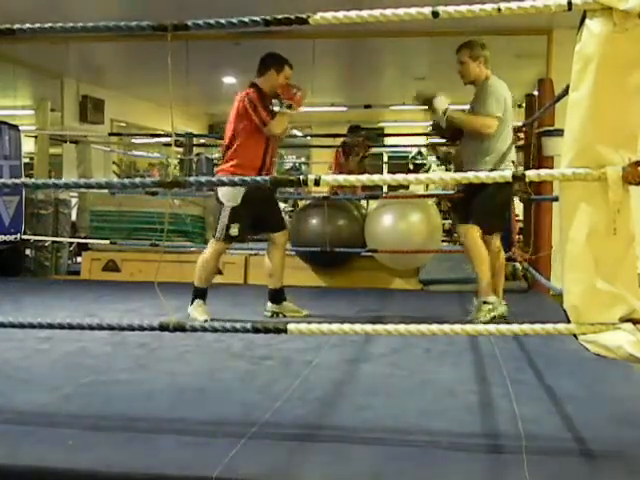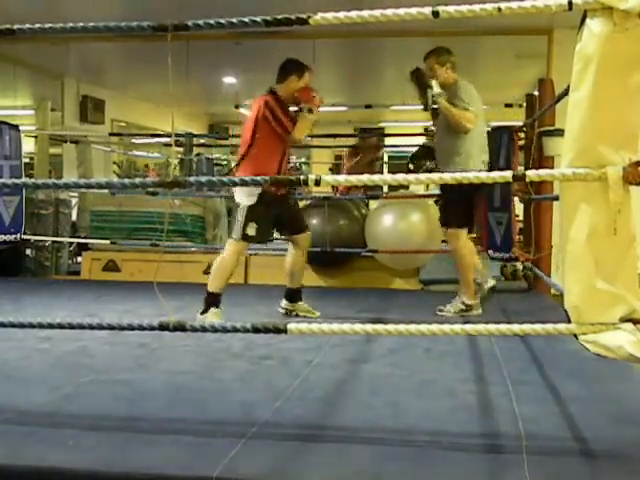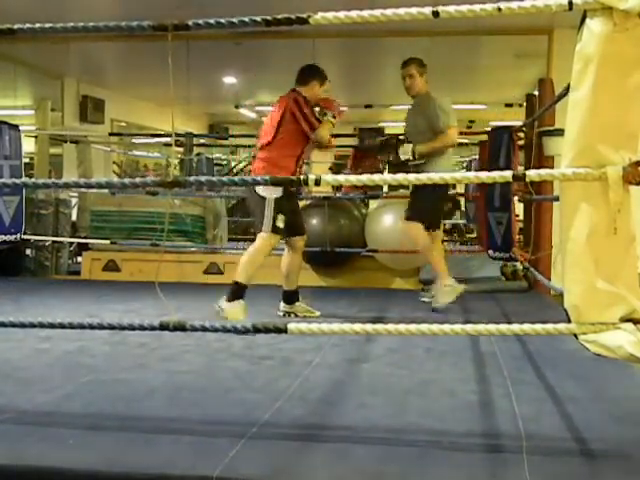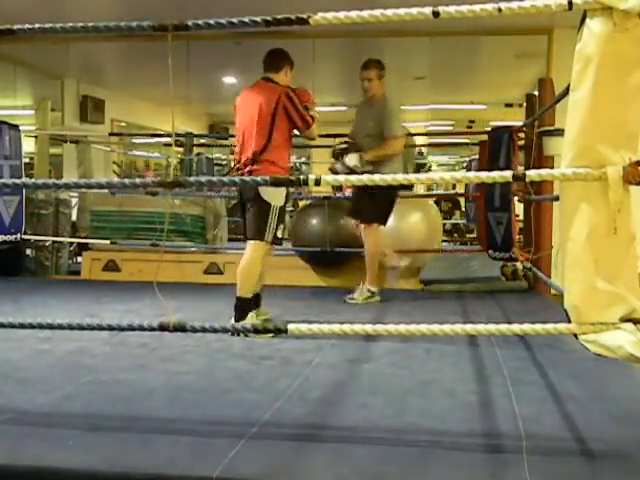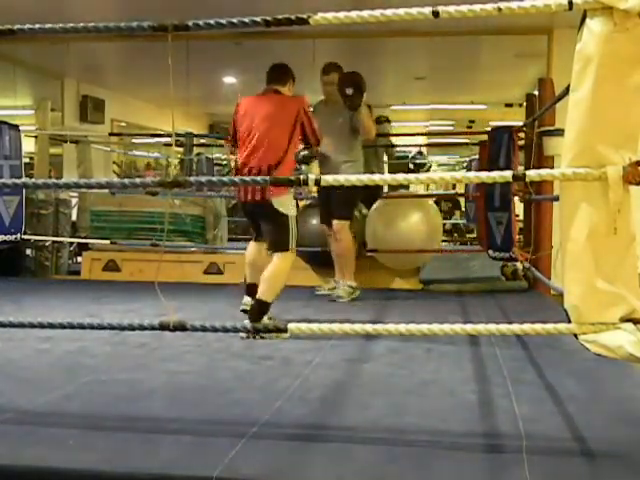
dt=0.5s
person 1, frame 1
left shoulder: (261, 100)
right shoulder: (251, 97)
left elbow: (272, 137)
right elbow: (274, 129)
left wrist: (286, 109)
right wrist: (289, 105)
left hip: (259, 184)
right hip: (238, 182)
left knee: (279, 238)
right knee: (221, 243)
left ankle: (276, 302)
right ankle: (197, 301)
person 1, frame 2
left shoulder: (278, 105)
right shoulder: (270, 103)
right elbow: (297, 135)
left wrist: (305, 109)
right wrist: (309, 108)
left hip: (277, 189)
right hip: (255, 187)
left knee: (302, 238)
right knee: (237, 245)
left ankle: (292, 300)
right ankle: (209, 309)
person 1, frame 3
left shoulder: (290, 103)
right shoulder: (297, 103)
right elbow: (321, 135)
right wrist: (331, 114)
left hip: (282, 182)
right hip: (271, 179)
left knee: (297, 241)
right knee: (267, 238)
left ankle: (290, 301)
right ankle: (234, 299)
person 1, frame 4
left shoulder: (244, 96)
right shoulder: (284, 93)
right elbow: (311, 132)
right wrist: (308, 106)
left hip: (245, 177)
right hip: (268, 178)
left knee: (259, 245)
right knee: (258, 246)
left ankle: (253, 307)
right ankle: (241, 316)
person 1, frame 5
left shoulder: (244, 104)
right shoulder: (296, 107)
left elbow: (233, 144)
right elbow: (317, 145)
left hip: (245, 188)
right hip: (275, 190)
left knee: (260, 238)
right knee: (283, 256)
left ankle: (251, 297)
right ankle: (257, 319)
person 2, frame 1
left shoulder: (493, 88)
right shoulder: (484, 90)
left elbow: (487, 126)
left wrist: (450, 113)
right wrist: (459, 153)
left hip: (491, 174)
right hip: (485, 174)
left knee: (467, 228)
right knee: (491, 237)
left ankle: (489, 297)
right ankle: (496, 300)
person 2, frame 2
left shoulder: (461, 90)
right shoulder: (452, 93)
left elbow: (466, 123)
left wrist: (438, 99)
right wrist: (432, 151)
left hip: (462, 173)
right hip: (459, 172)
left knee: (456, 234)
right knee: (458, 234)
left ankle: (468, 298)
right ankle: (481, 278)
person 2, frame 3
left shoulder: (435, 104)
right shoulder: (414, 109)
left elbow: (452, 136)
left wrist: (417, 150)
right wrist: (399, 149)
left knee: (413, 227)
right knee: (430, 232)
left ankle: (446, 281)
right ankle: (441, 287)
person 2, frame 4
left shoulder: (388, 108)
right shoulder: (363, 106)
left elbow: (397, 145)
left wrist: (364, 157)
left hip: (385, 176)
right hip: (367, 176)
left knee: (369, 228)
right knee: (355, 224)
left ankle: (371, 287)
right ankle: (392, 259)
person 2, frame 5
left shoulder: (352, 107)
right shoulder: (317, 109)
left elbow: (370, 134)
left wrist: (359, 107)
left hip: (349, 175)
right hip: (326, 176)
left knee: (340, 227)
right knee: (331, 230)
left ankle: (350, 283)
right ankle: (339, 279)
